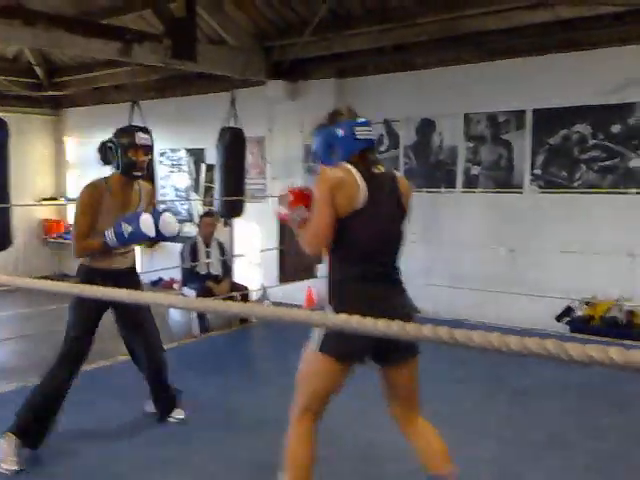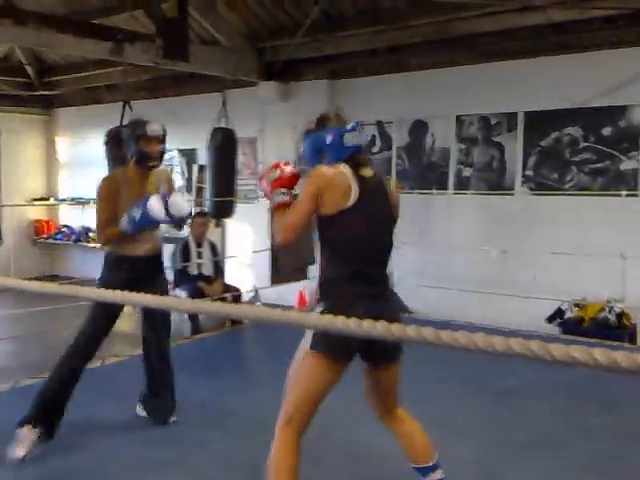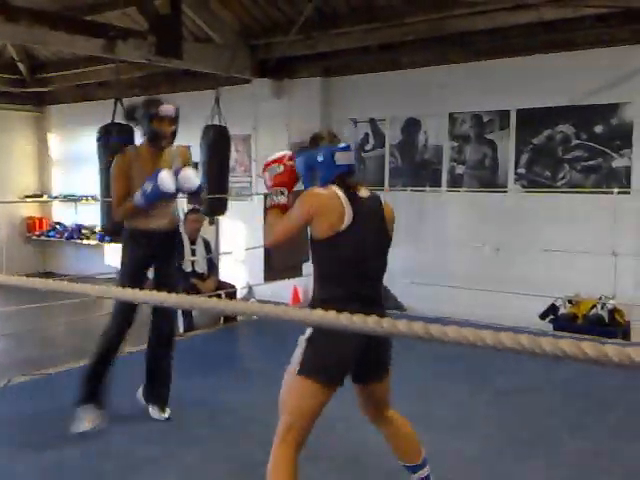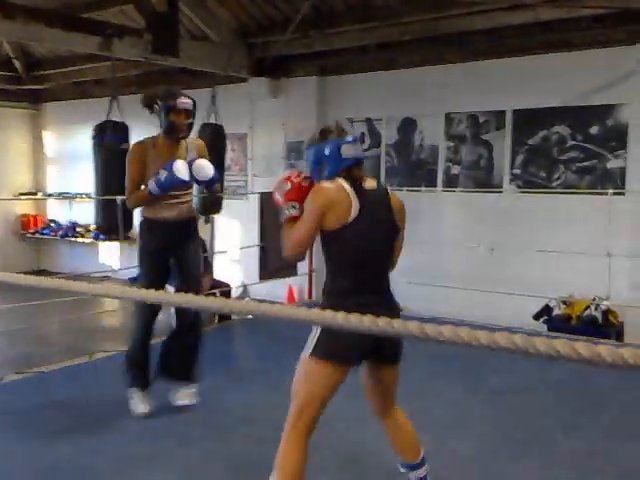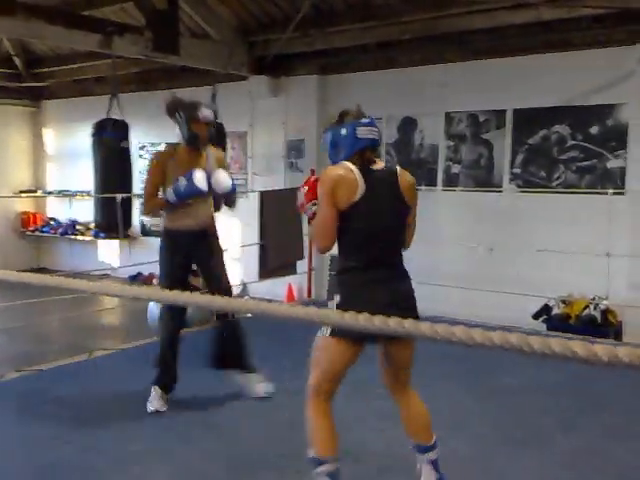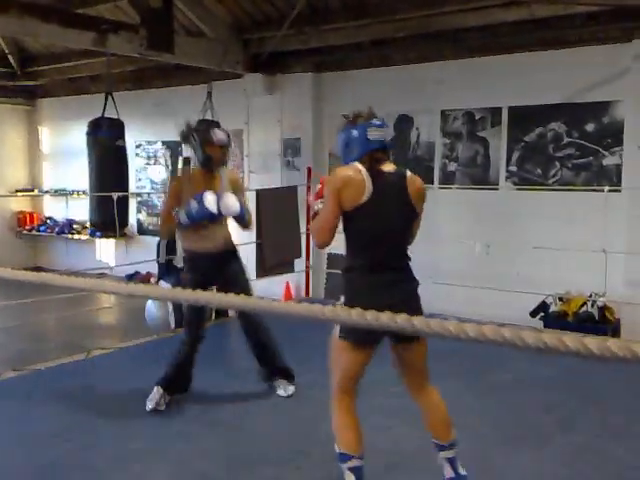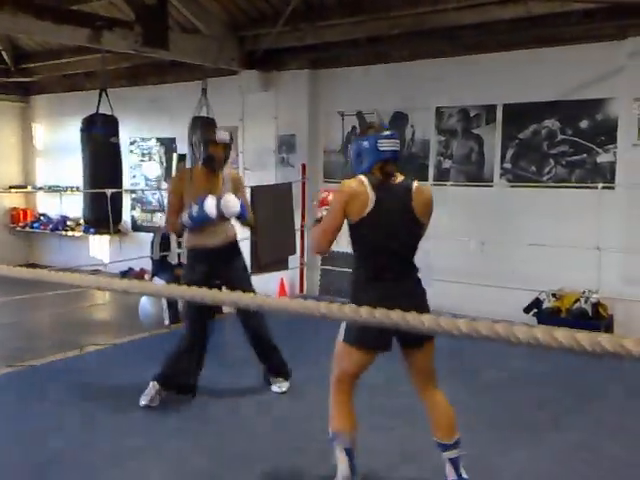
dt=0.1s
person 1, frame 1
left shoulder: (330, 178)
right shoulder: (399, 185)
left elbow: (315, 246)
left wrist: (298, 218)
left hip: (351, 312)
right hip: (395, 309)
left knee: (303, 415)
right knee: (409, 417)
person 1, frame 2
left shoulder: (324, 177)
right shoulder: (388, 189)
left elbow: (284, 235)
left wrist: (277, 196)
left hip: (341, 313)
right hip: (383, 312)
left knee: (290, 424)
right knee: (389, 412)
person 1, frame 3
left shoulder: (318, 199)
right shoulder: (384, 209)
left elbow: (273, 239)
left wrist: (276, 194)
left hip: (330, 331)
left knee: (288, 438)
right knee: (381, 414)
person 1, frame 4
left shoulder: (326, 193)
right shoulder: (393, 200)
left elbow: (291, 250)
left wrist: (289, 208)
left hip: (343, 317)
right hip: (385, 316)
left knee: (298, 423)
right knee: (387, 409)
person 1, frame 5
left shoulder: (335, 176)
right shoulder: (404, 180)
left elbow: (323, 243)
left wrist: (314, 209)
left hip: (356, 299)
right hip: (398, 294)
left knee: (317, 394)
right knee: (401, 390)
person 1, frame 6
left shoulder: (343, 178)
right shoulder: (413, 183)
left elbow: (320, 239)
left wrist: (321, 207)
left hip: (362, 297)
right hip: (403, 294)
left knee: (342, 394)
right knee: (420, 388)
person 1, frame 7
left shoulder: (350, 190)
right shoulder: (422, 194)
left elbow: (320, 246)
left wrist: (325, 216)
left hip: (369, 303)
right hip: (411, 301)
left knee: (340, 387)
right knee: (429, 389)
person 2, frame 1
left shoulder: (145, 190)
right shoulder: (95, 191)
right elbow: (80, 248)
left wrist: (163, 228)
right wrist: (119, 235)
left hip: (126, 278)
right hip: (93, 280)
left knee: (152, 353)
right knee: (68, 362)
left ankle: (164, 403)
person 2, frame 2
left shoulder: (163, 179)
right shoulder: (112, 184)
left elbow: (176, 222)
right elbow: (103, 236)
left wrist: (178, 214)
right wrist: (134, 222)
left hip: (152, 266)
right hip: (118, 268)
left knee: (157, 344)
right knee: (85, 346)
left ankle: (156, 404)
right ankle: (34, 423)
person 2, frame 3
left shoulder: (181, 154)
right shoulder: (126, 160)
left elbow: (194, 197)
right elbow: (118, 213)
left wrist: (191, 187)
right wrist: (147, 194)
left hip: (169, 241)
right hip: (138, 242)
left knee: (165, 322)
right knee: (121, 320)
left ankle: (154, 394)
right ankle: (90, 400)
person 2, frame 4
left shoulder: (197, 147)
right shoulder: (142, 149)
left elbow: (211, 193)
right elbow: (130, 200)
left wrist: (209, 180)
right wrist: (159, 184)
left hip: (186, 230)
right hip: (154, 233)
left knee: (192, 307)
right knee: (148, 309)
left ankle: (182, 377)
right ankle: (139, 384)
person 2, frame 5
left shoulder: (217, 158)
right shoulder: (163, 160)
left elbow: (230, 203)
right elbow: (148, 208)
left wrist: (225, 191)
right wrist: (176, 193)
left hip: (206, 239)
right hip: (175, 243)
left knee: (225, 308)
right knee: (173, 316)
left ankle: (244, 369)
right ankle: (162, 385)
person 2, frame 6
left shoulder: (231, 179)
right shoulder: (180, 183)
left elbow: (247, 223)
right elbow: (165, 228)
left wrist: (240, 213)
right wrist: (189, 215)
left hip: (227, 259)
right hip: (196, 262)
left knee: (252, 322)
right knee: (193, 332)
left ankle: (278, 374)
right ankle: (166, 386)
person 2, frame 7
left shoulder: (233, 178)
right shoulder: (182, 180)
left elbow: (248, 221)
right elbow: (171, 227)
left wrist: (240, 212)
right wrist: (192, 217)
left hip: (229, 254)
right hip: (199, 259)
left knee: (253, 317)
right knee: (195, 330)
left ankle: (276, 372)
right ankle: (163, 382)
